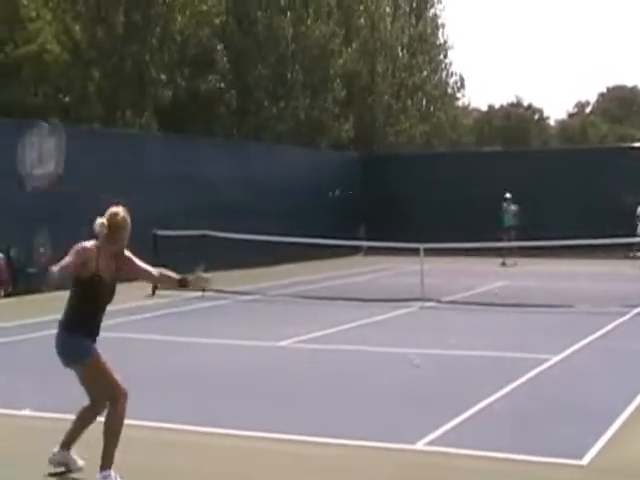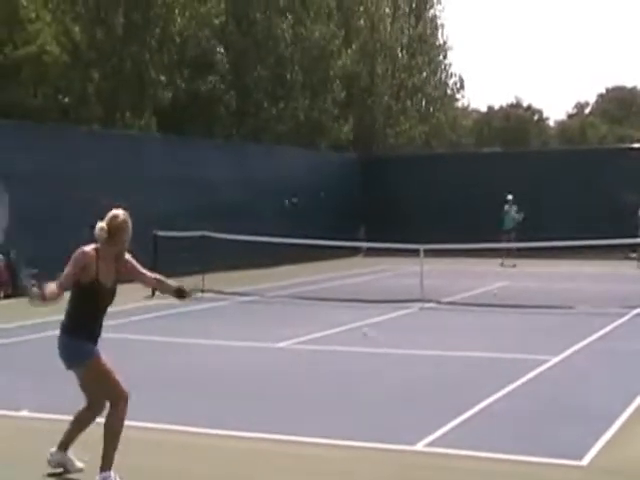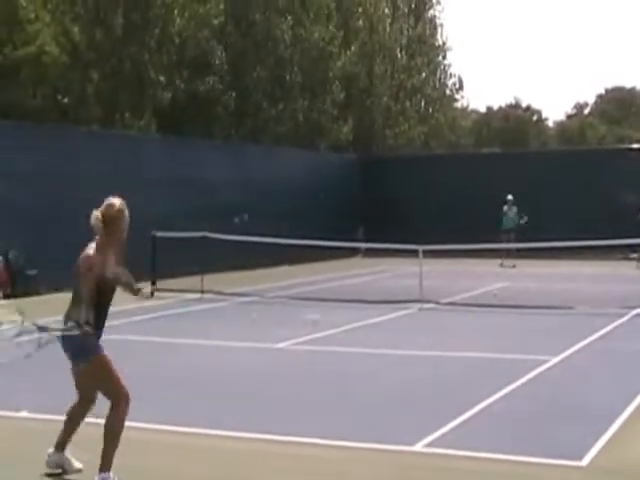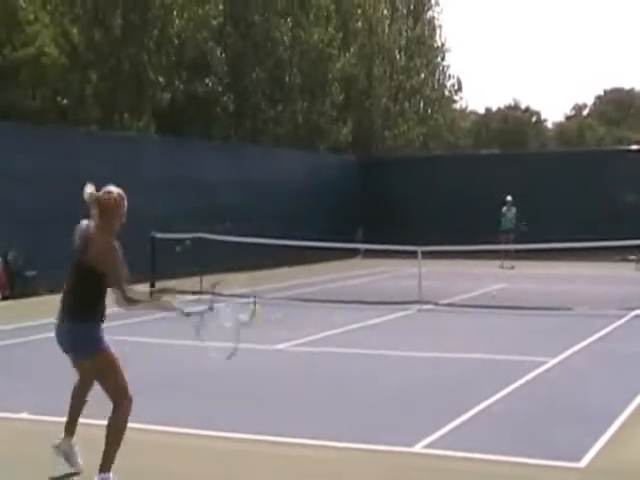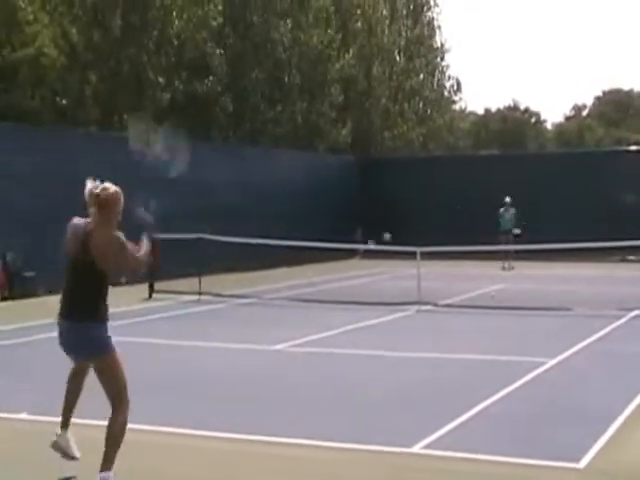
dt=0.1s
person 1, frame 1
left shoulder: (121, 257)
right shoulder: (86, 250)
left elbow: (152, 273)
right elbow: (56, 273)
left wrist: (184, 281)
right wrist: (56, 271)
left hip: (81, 338)
right hip: (73, 339)
left knee: (99, 402)
right knee: (118, 397)
left ankle: (62, 452)
person 1, frame 2
left shoulder: (122, 260)
right shoulder: (85, 255)
left elbow: (149, 278)
right elbow: (58, 287)
left wrist: (177, 290)
right wrist: (43, 293)
left hip: (83, 341)
right hip: (75, 342)
left knee: (96, 405)
right knee: (119, 399)
left ankle: (61, 453)
person 1, frame 3
left shoulder: (112, 251)
right shoulder: (93, 257)
left elbow: (118, 275)
right elbow: (82, 305)
left wrist: (133, 287)
right wrist: (81, 321)
left hip: (84, 338)
right hip: (81, 338)
left knee: (87, 398)
right knee: (120, 399)
left ankle: (58, 454)
person 1, frame 4
left shoulder: (84, 228)
right shoulder: (108, 245)
right elbow: (124, 297)
right wrist: (155, 302)
left hip: (67, 326)
right hip: (86, 330)
left knee: (86, 380)
right knee: (123, 401)
left ankle: (67, 441)
person 1, frame 5
left shoulder: (75, 227)
right shoulder: (110, 239)
right elbow: (139, 264)
right wrist: (145, 242)
left hip: (67, 326)
right hip: (90, 331)
left knee: (80, 369)
right knee: (121, 402)
left ankle: (63, 434)
